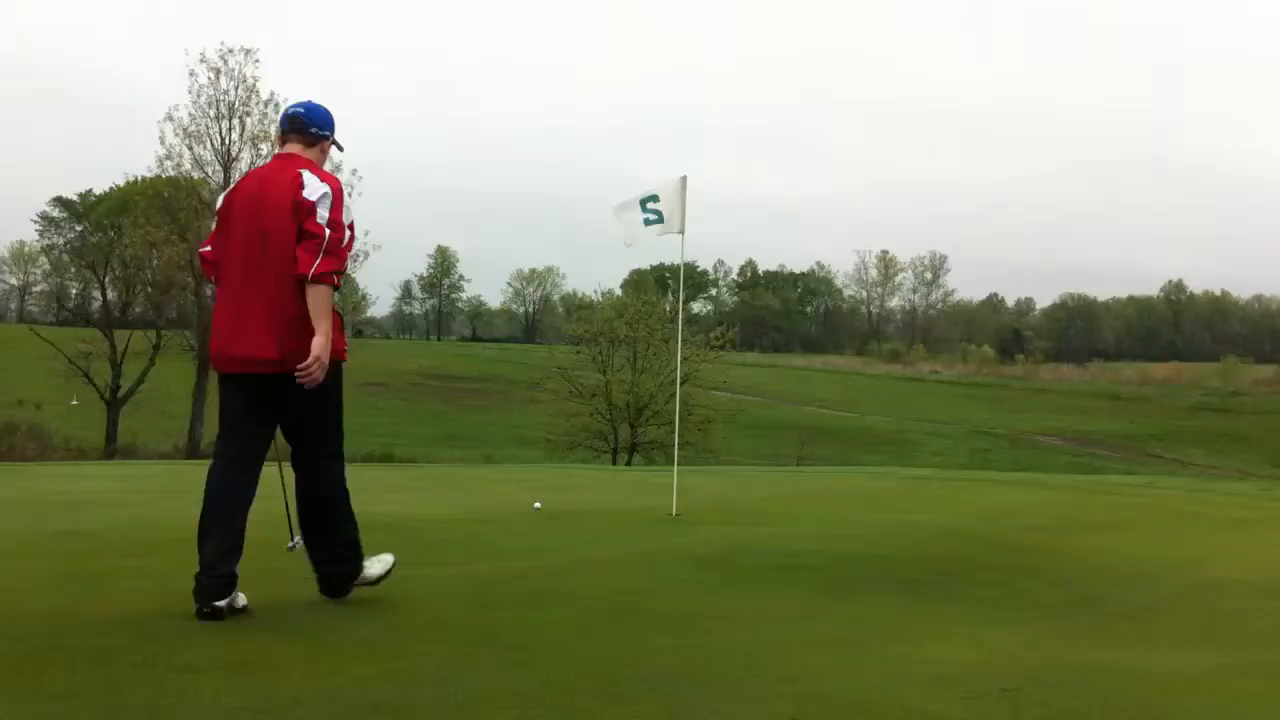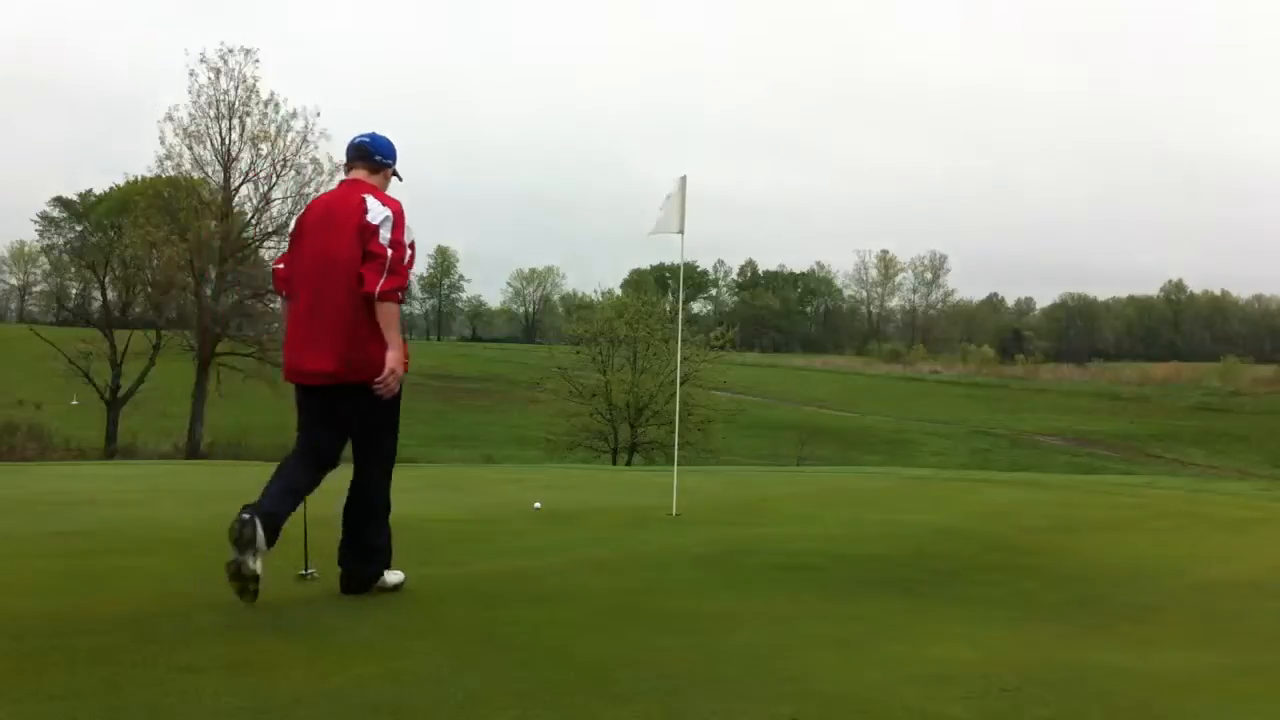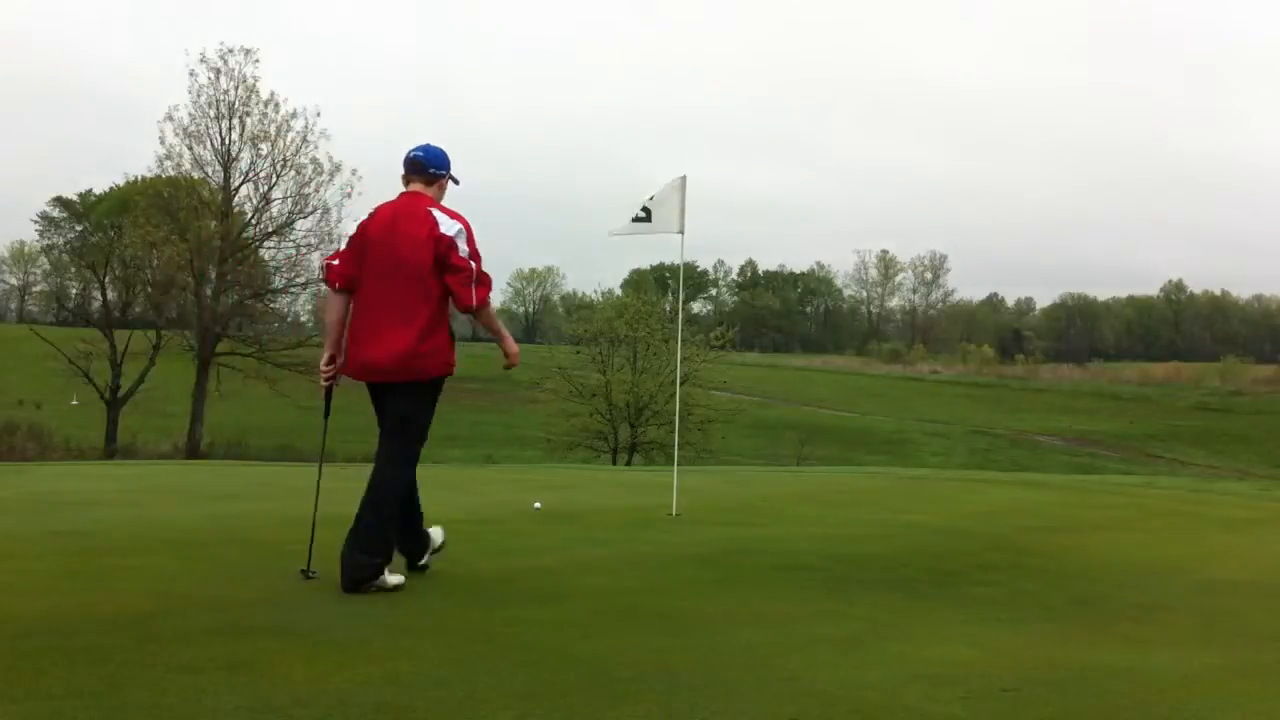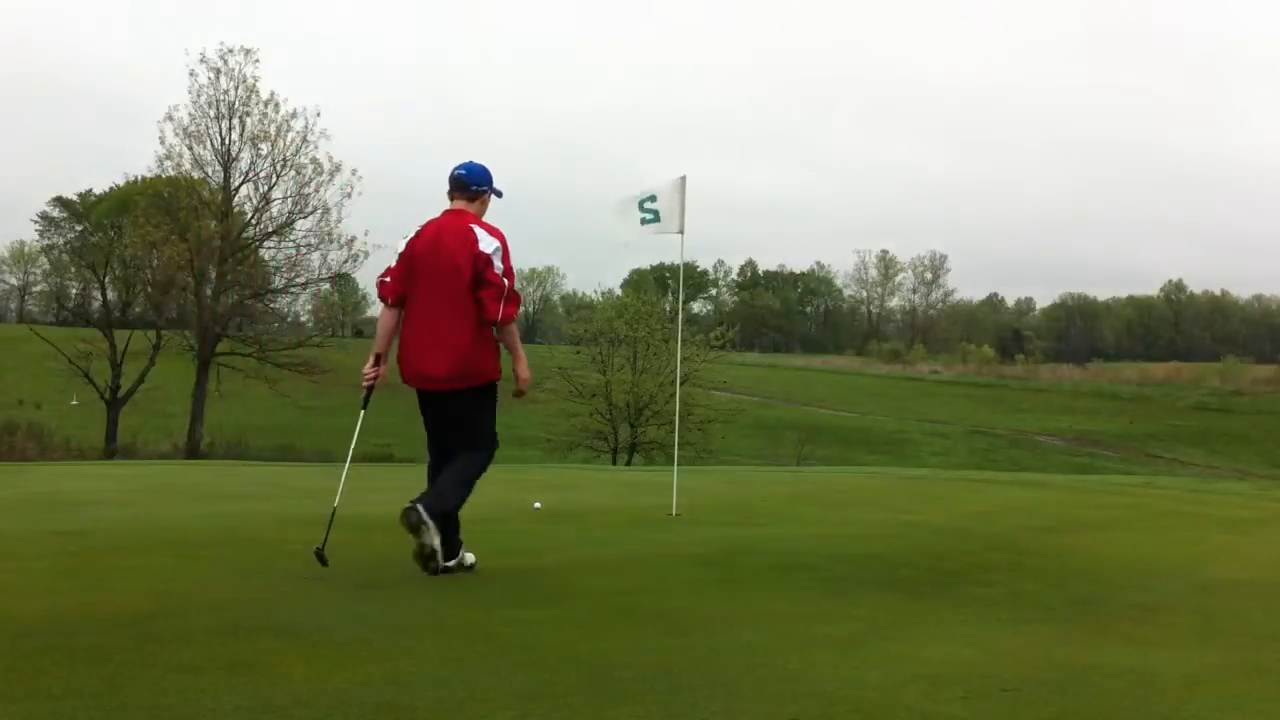
dt=0.3s
person 1, frame 1
left shoulder: (240, 188)
right shoulder: (320, 186)
left elbow: (215, 266)
right elbow: (320, 265)
right wrist: (321, 335)
left hip: (238, 347)
right hip: (300, 347)
left knee: (234, 458)
right knee: (320, 461)
left ankle: (214, 585)
right ankle: (341, 569)
person 1, frame 2
left shoulder: (310, 210)
right shoulder: (383, 209)
left elbow: (288, 286)
right elbow: (385, 284)
left wrist: (303, 346)
right wrist: (395, 348)
left hip: (309, 355)
right hip: (367, 359)
left knee: (312, 454)
right knee: (374, 463)
left ankle: (258, 521)
right ankle: (365, 569)
person 1, frame 3
left shoulder: (371, 221)
right shoulder: (447, 224)
left elbow: (338, 285)
right elbow: (472, 292)
left wrist: (332, 349)
right wrist: (504, 338)
left hip: (372, 356)
right hip: (419, 358)
left knee: (401, 446)
right knee: (398, 454)
left ankle: (414, 543)
right ankle: (364, 564)
person 1, frame 4
left shoulder: (418, 237)
right shoulder: (487, 238)
left elbow: (392, 299)
right elbow: (500, 308)
left wrist: (378, 355)
right wrist: (519, 360)
left hip: (422, 364)
right hip: (470, 366)
left knee: (444, 451)
right knee: (477, 448)
left ankle: (446, 551)
right ankle: (428, 511)
